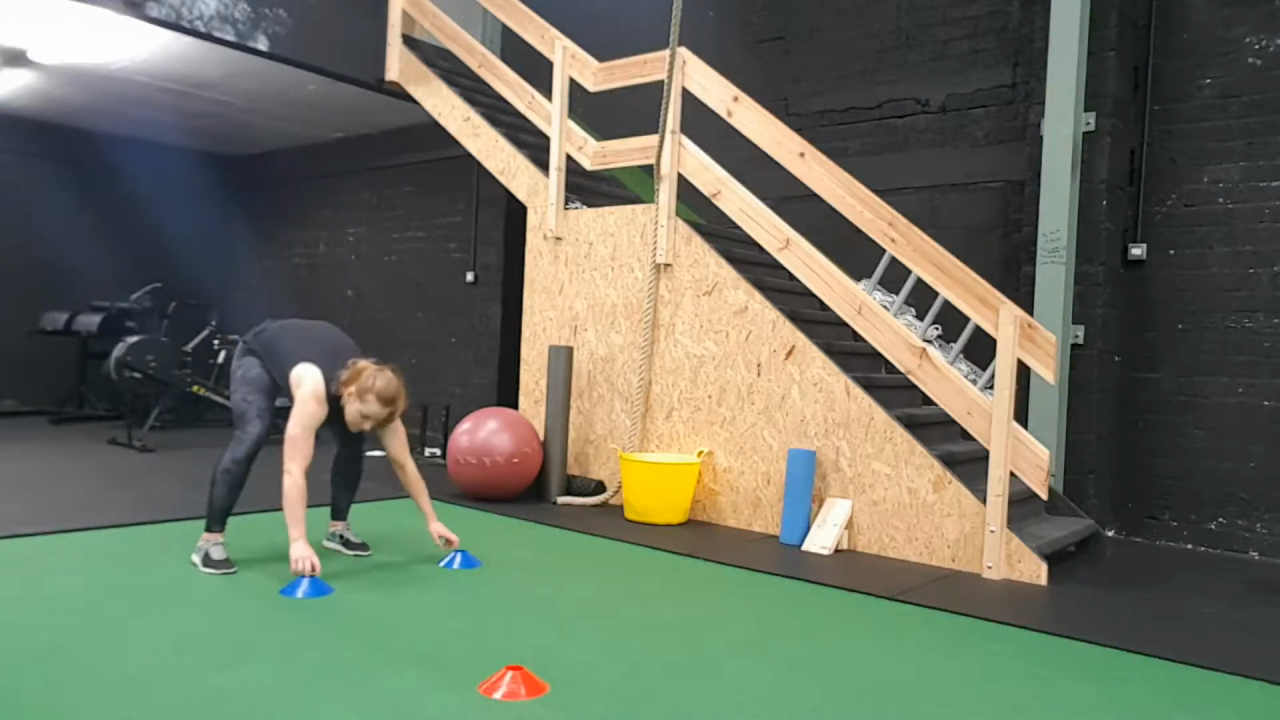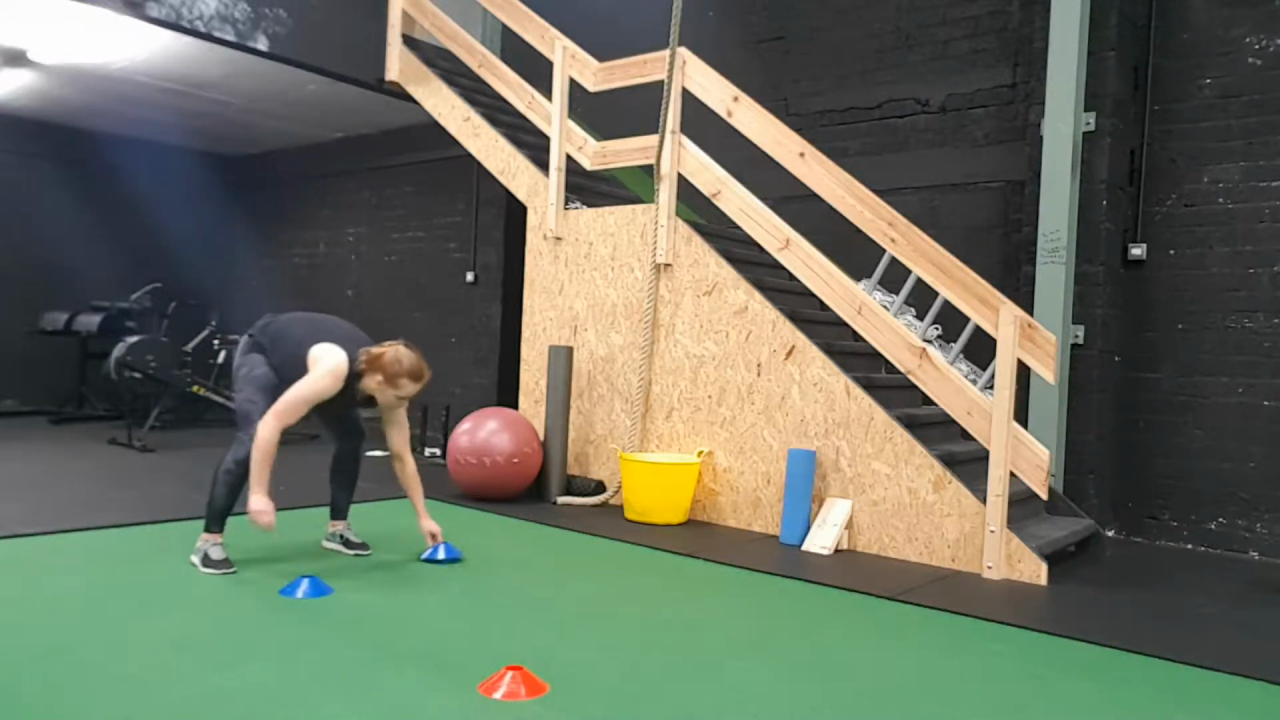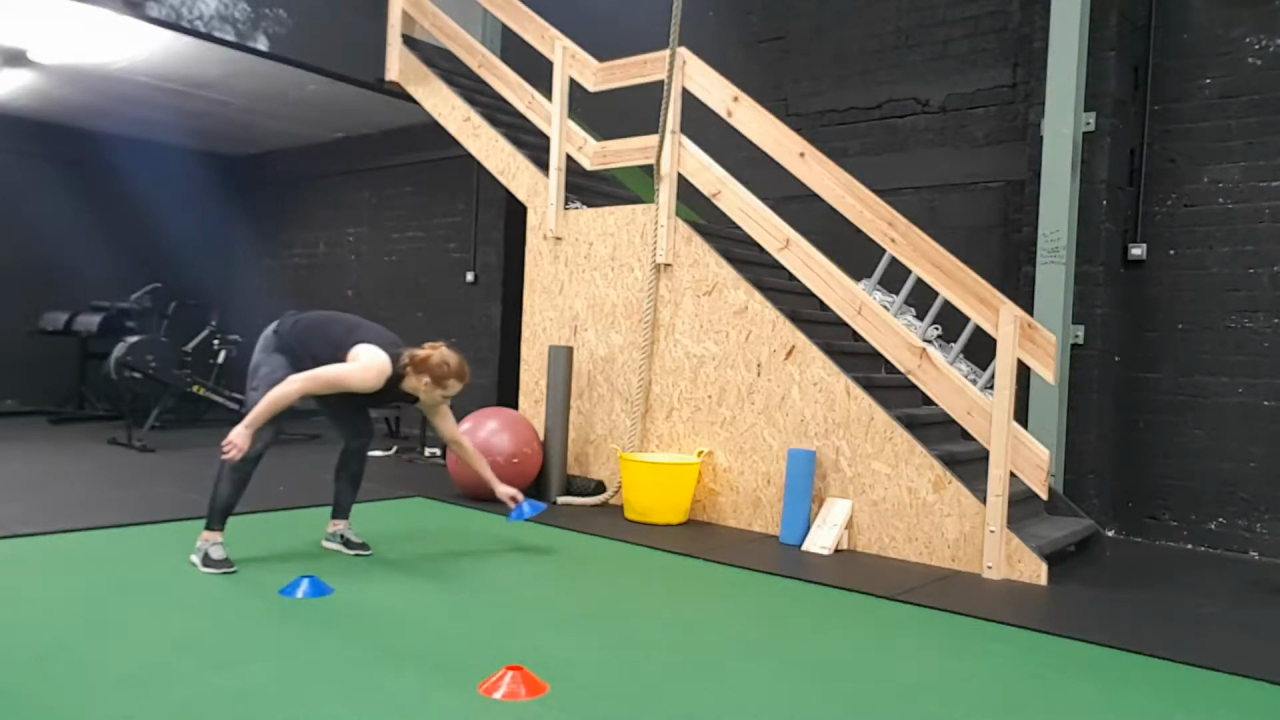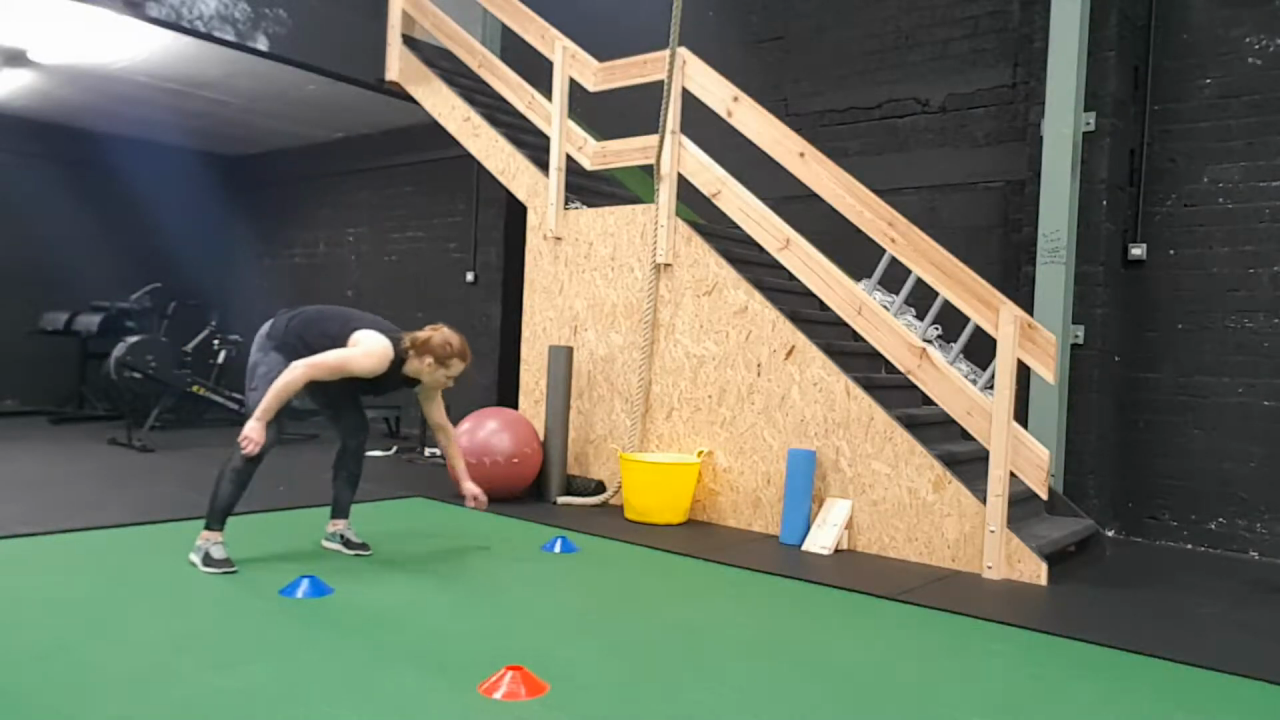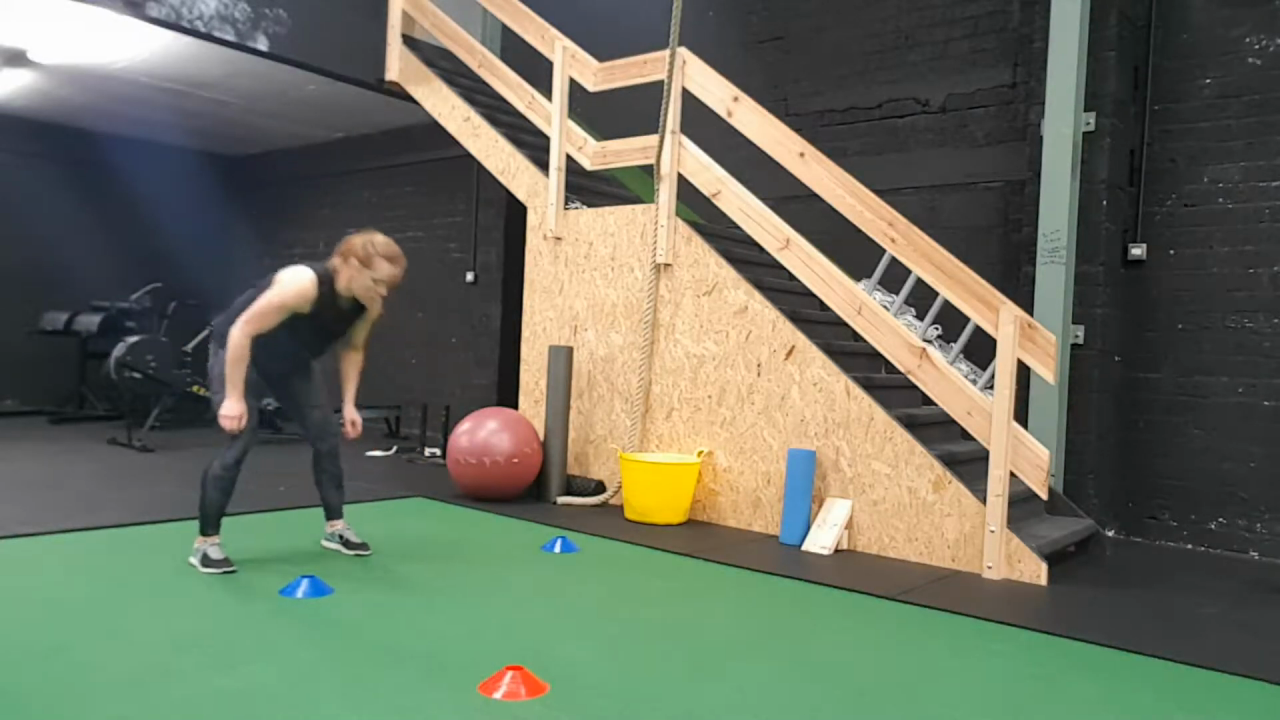
dt=0.4s
person 1, frame 1
left shoulder: (376, 398)
right shoulder: (314, 394)
left elbow: (402, 462)
right elbow: (293, 472)
left wrist: (432, 520)
right wrist: (298, 542)
right hip: (260, 354)
left knee: (352, 441)
right knee: (251, 437)
left ankle: (338, 528)
right ankle: (210, 541)
person 1, frame 2
left shoulder: (389, 385)
right shoulder: (333, 371)
left elbow: (402, 456)
right elbow: (270, 425)
left wrist: (423, 516)
right wrist: (259, 494)
left hip: (306, 351)
right hip: (263, 351)
left knee: (351, 437)
right knee: (251, 439)
left ankle: (338, 528)
right ankle: (208, 541)
person 1, frame 3
left shoulder: (423, 385)
right shoulder: (376, 371)
left elbow: (457, 440)
right elbow: (298, 384)
left wrist: (497, 486)
right wrist: (246, 427)
left hip: (321, 359)
right hip: (283, 345)
left knee: (360, 435)
right knee: (260, 438)
left ankle: (337, 529)
right ankle: (209, 540)
person 1, frame 4
left shoulder: (421, 371)
right shoulder: (378, 355)
left elbow: (441, 426)
right elbow: (302, 369)
left wrist: (464, 480)
right wrist: (259, 420)
left hip: (322, 357)
right hip: (279, 345)
left knee: (356, 433)
right knee: (260, 440)
left ankle: (338, 527)
right ankle: (209, 540)
person 1, frame 5
left shoulder: (368, 305)
right shoulder: (304, 284)
left elbow: (352, 349)
right elbow: (242, 329)
left wrist: (348, 403)
right wrist: (233, 397)
left hip: (291, 364)
right hip: (238, 347)
left knee: (326, 436)
right knee: (237, 443)
left ankle: (335, 528)
right ankle: (205, 542)
